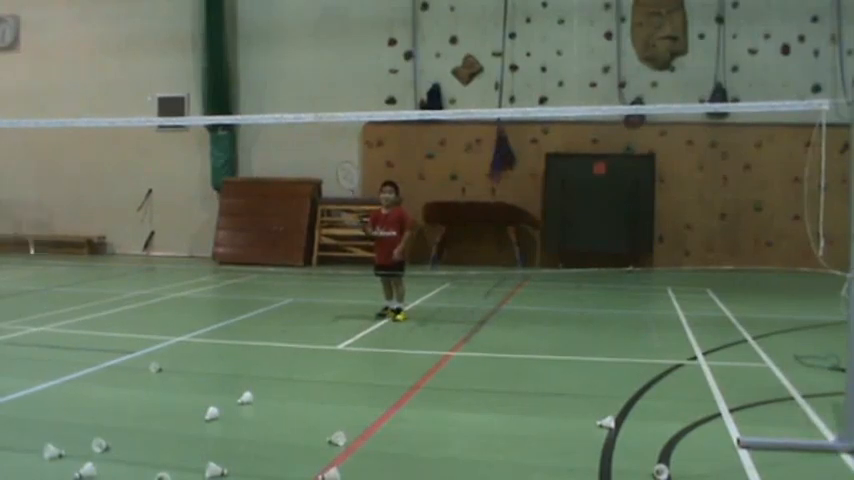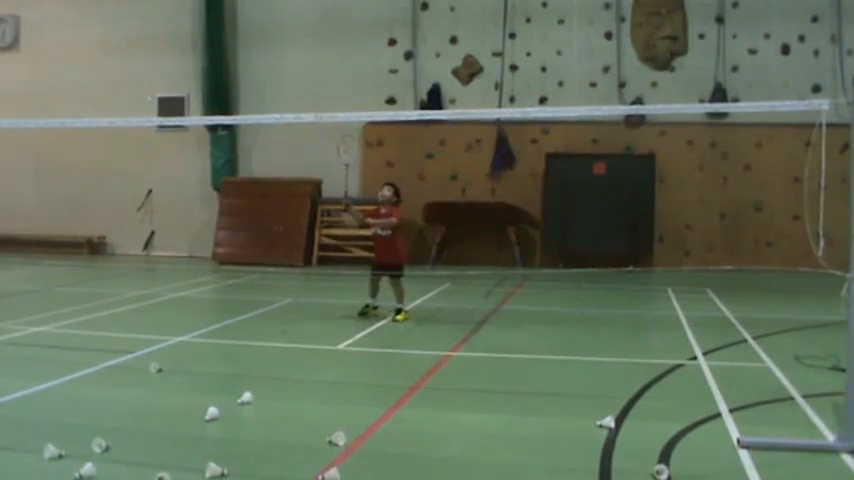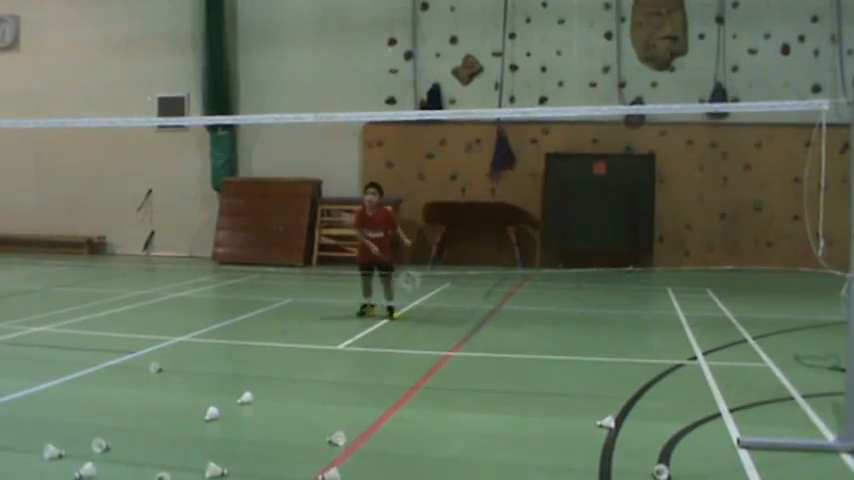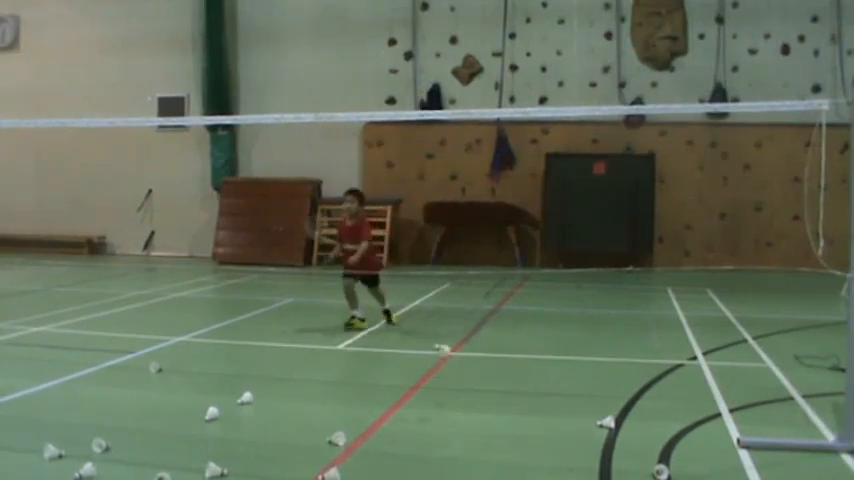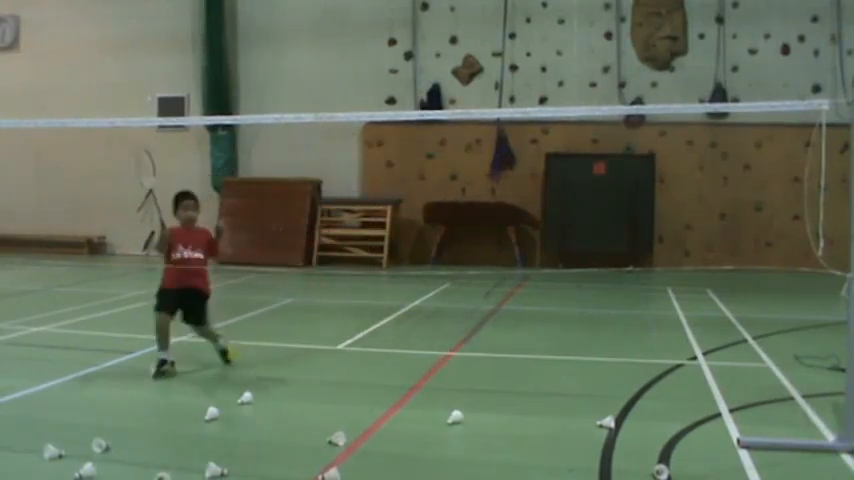
dt=1s
person 1, frame 1
left shoulder: (401, 213)
right shoulder: (376, 214)
left elbow: (407, 232)
right elbow: (371, 231)
left wrist: (399, 249)
right wrist: (366, 229)
left hip: (395, 255)
right hip: (381, 255)
left knee: (397, 280)
right knee: (385, 281)
left ankle: (400, 308)
right ankle: (390, 306)
person 1, frame 2
left shoulder: (396, 211)
right shoulder: (376, 212)
left elbow: (393, 222)
right elbow: (361, 218)
left wrist: (375, 222)
right wrist: (350, 209)
left hip: (394, 255)
right hip: (380, 255)
left knee: (395, 281)
right knee: (373, 279)
left ankle: (401, 309)
right ankle: (372, 304)
person 1, frame 3
left shoulder: (386, 213)
right shoulder: (361, 213)
left elbow: (396, 228)
right elbow: (359, 233)
left wrist: (405, 239)
right wrist: (370, 246)
left hip: (385, 253)
right hip: (366, 252)
left knee: (386, 280)
right knee: (365, 279)
left ankle: (390, 307)
right ankle: (368, 304)
person 1, frame 4
left shoulder: (363, 223)
right shoulder: (343, 224)
left elbow: (365, 243)
right elbow: (340, 242)
left wrist: (357, 256)
right wrist: (336, 251)
left hip: (368, 262)
right hip: (351, 263)
left knee: (374, 289)
right knee: (347, 284)
left ankle: (386, 310)
right ankle: (357, 316)
person 1, frame 5
left shoulder: (204, 234)
right shoulder: (172, 234)
left elbow: (213, 255)
right elbow: (161, 250)
left wrist: (219, 234)
right wrist: (161, 241)
left hip: (196, 287)
right hip: (172, 284)
left knee: (201, 327)
right knee: (161, 320)
left ankle: (221, 345)
right ankle: (164, 359)
